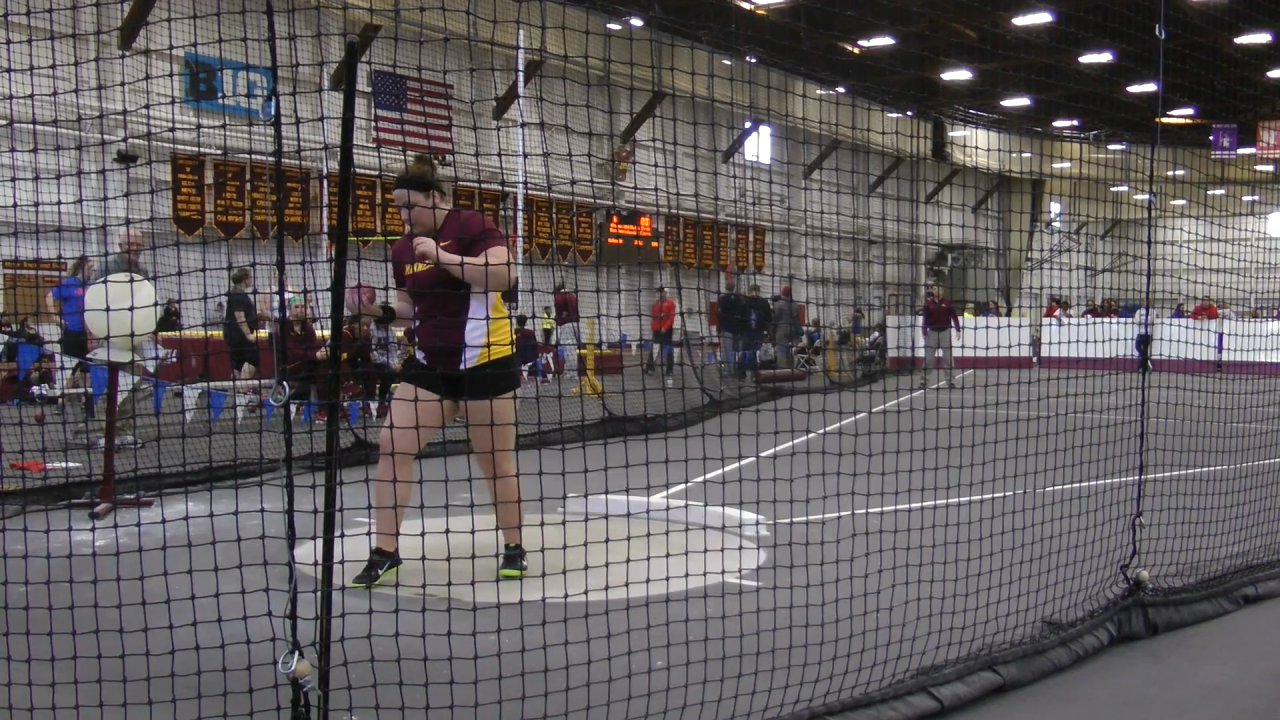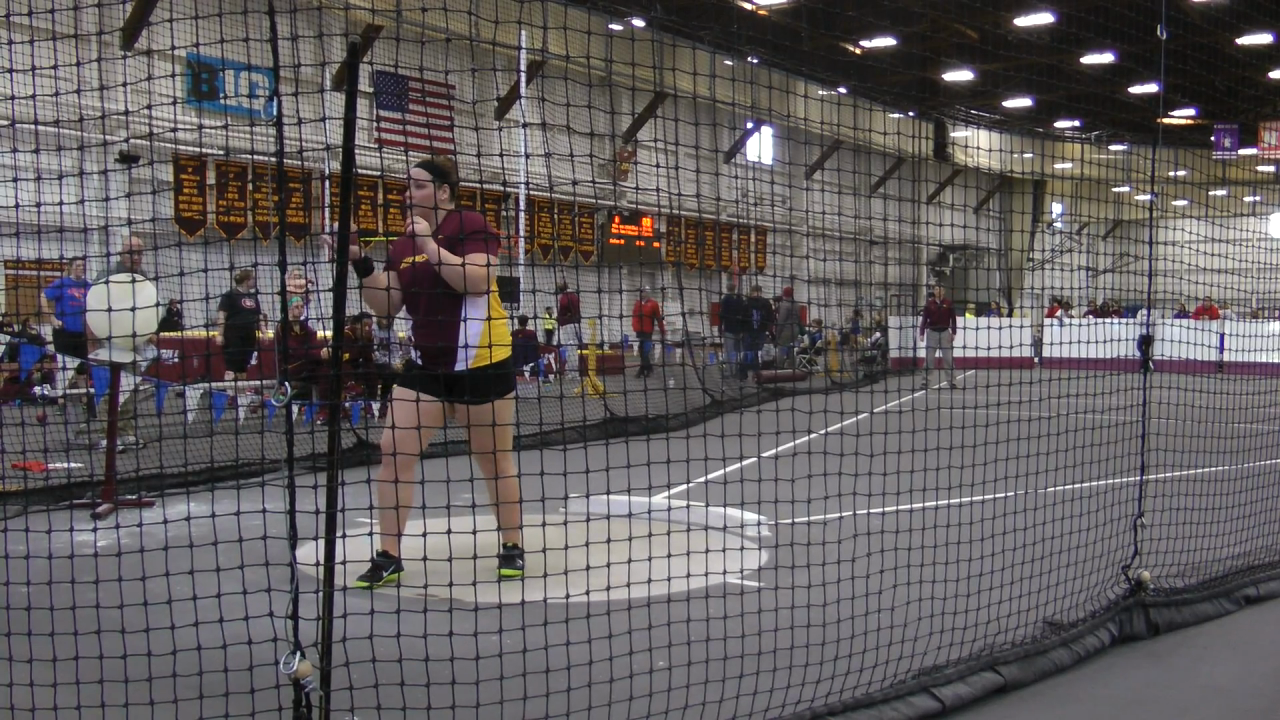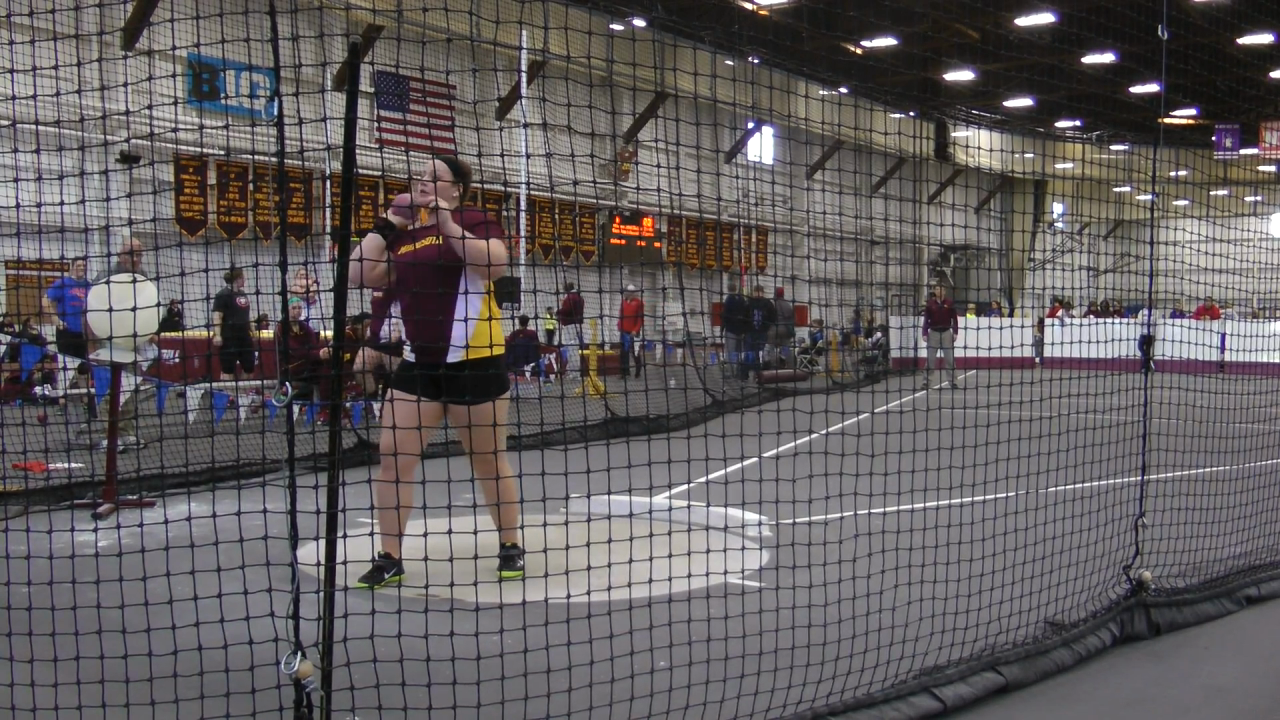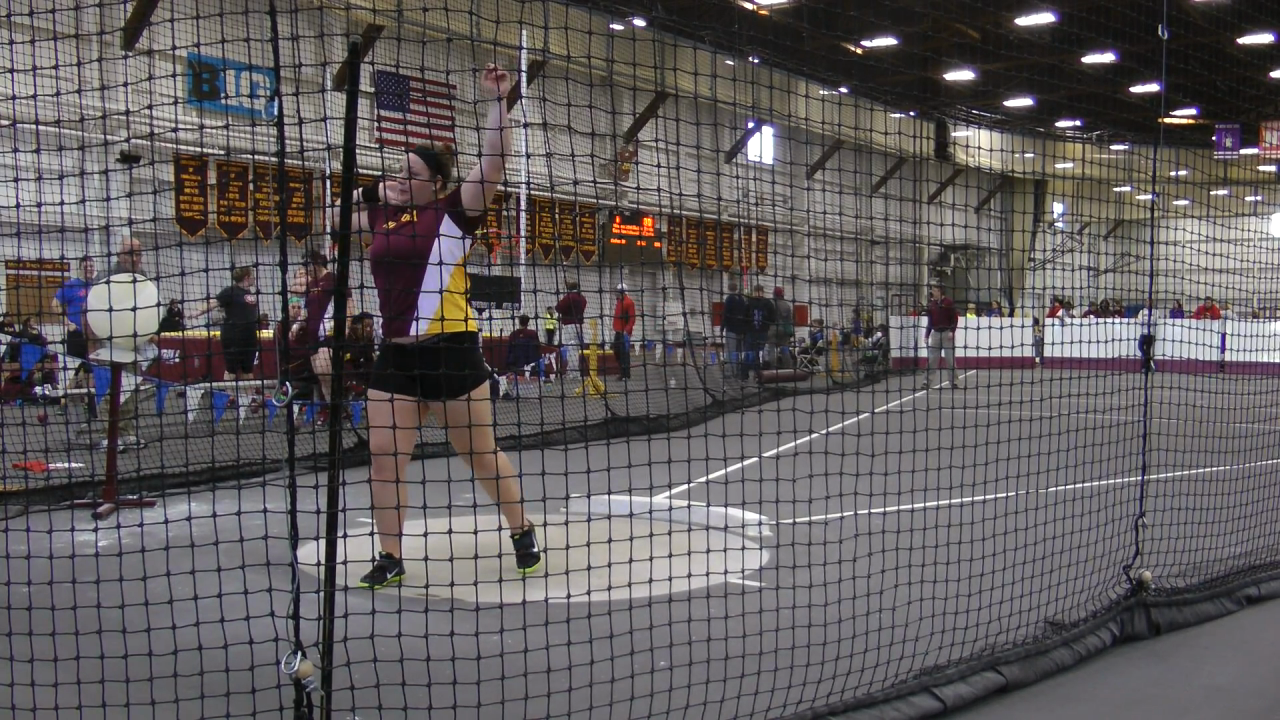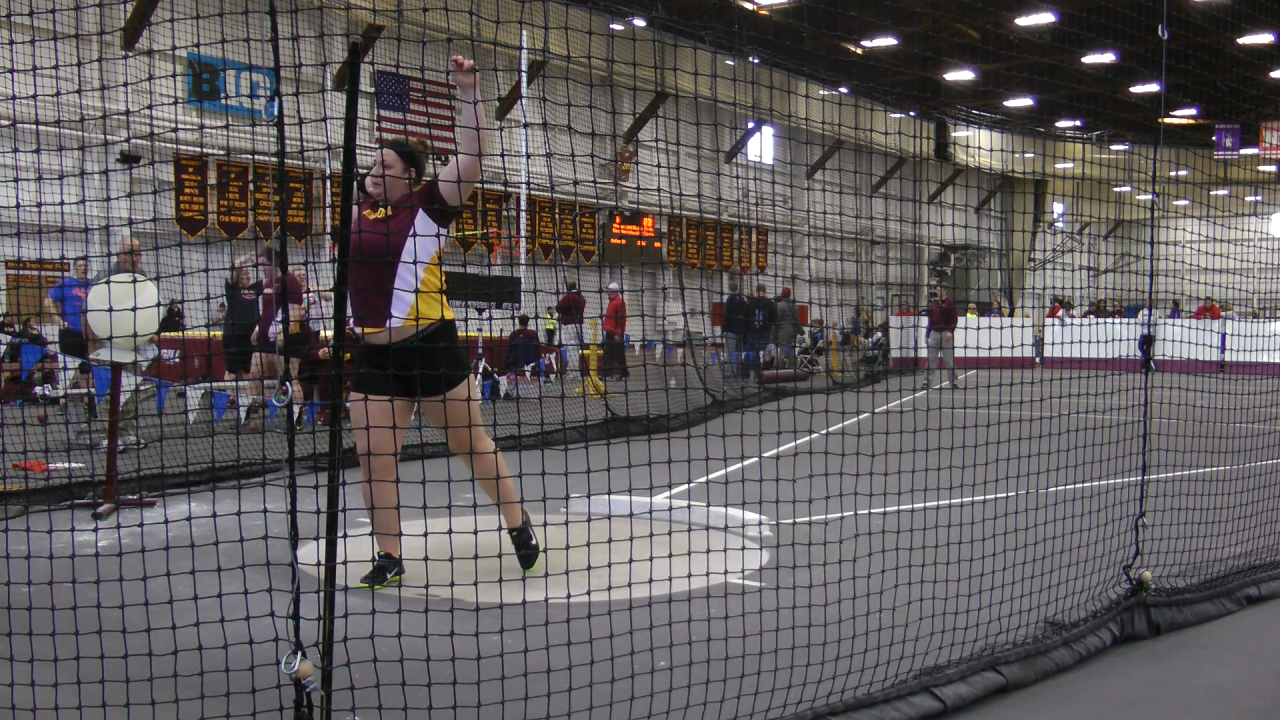
dt=0.7s
person 1, frame 1
left shoulder: (473, 225)
right shoulder: (403, 248)
left elbow: (503, 274)
left wrist: (440, 255)
right wrist: (380, 312)
left hip: (483, 362)
right hip: (427, 363)
left knee: (495, 459)
right knee: (392, 447)
left ankle: (514, 547)
right ankle: (384, 552)
person 1, frame 2
left shoulder: (471, 225)
right shoulder: (403, 243)
left elbow: (476, 281)
right elbow: (386, 305)
left wrist: (428, 244)
right wrist: (359, 262)
left hip: (480, 363)
right hip: (425, 365)
left knee: (494, 460)
right knee: (393, 453)
left ankle: (512, 547)
right ankle: (389, 556)
person 1, frame 3
left shoulder: (472, 221)
right shoulder: (404, 237)
left elbow: (494, 261)
right elbow: (359, 275)
left wrist: (449, 223)
right wrist: (388, 223)
left hip: (475, 361)
right hip: (418, 362)
left knee: (489, 461)
right knee: (393, 455)
left ankle: (511, 546)
right ankle: (390, 558)
person 1, frame 4
left shoulder: (455, 210)
right shoulder: (385, 215)
left elbow: (493, 163)
right elbow: (348, 210)
left wrist: (497, 101)
right wrist: (375, 191)
left hip: (450, 351)
right hip: (395, 356)
left knee: (481, 455)
right knee: (384, 458)
left ankle: (522, 531)
right ankle: (390, 558)
person 1, frame 5
left shoulder: (430, 203)
right shoulder: (366, 206)
left elbow: (470, 157)
left wrist: (468, 93)
right wrist: (360, 185)
left hip: (432, 347)
right hip: (375, 355)
left knee: (473, 446)
right knee: (374, 461)
left ankle: (519, 523)
right ankle: (390, 557)
